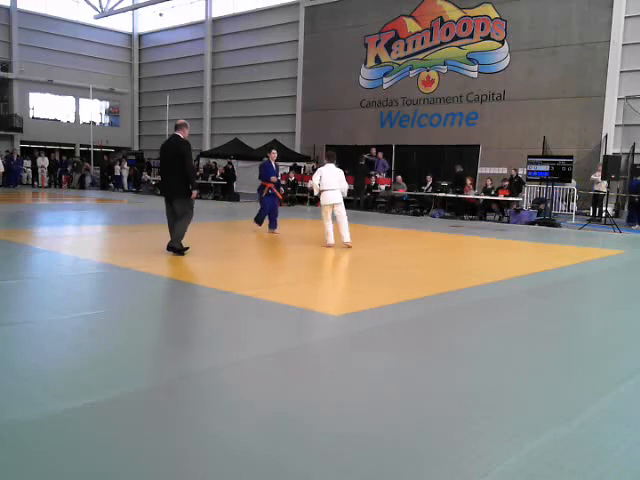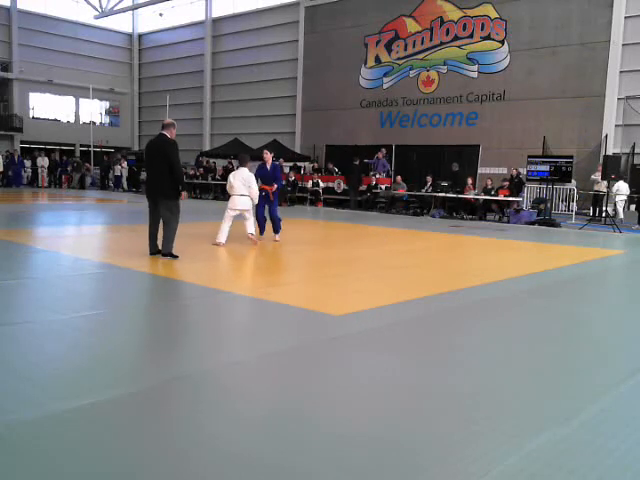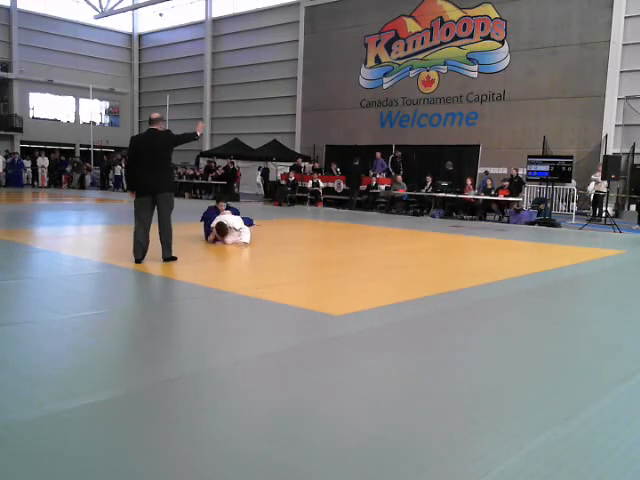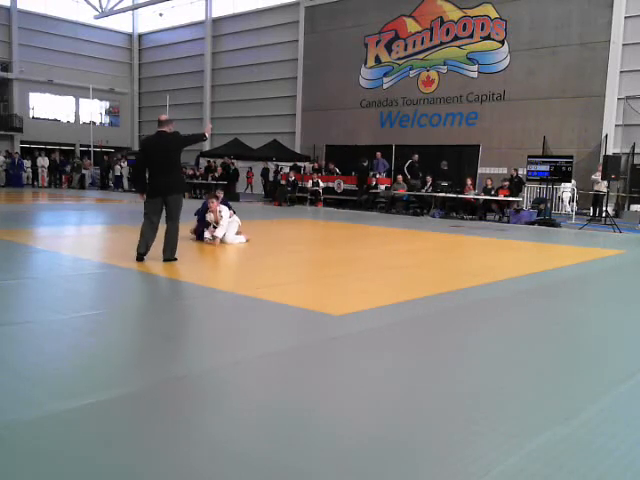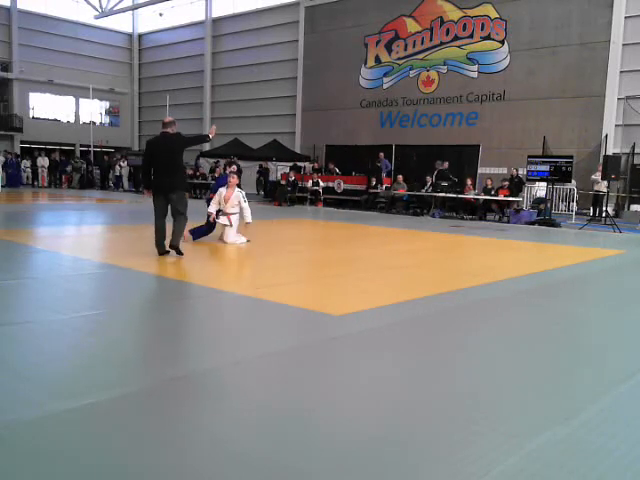
dt=1s
person 1, frame 1
left shoulder: (165, 144)
right shoulder: (184, 144)
left elbow: (162, 167)
right elbow: (189, 167)
right wrist: (194, 187)
left hip: (168, 188)
right hip: (181, 188)
left knee: (173, 218)
right knee: (186, 215)
left ankle: (177, 246)
right ankle: (174, 243)
person 1, frame 2
left shoulder: (150, 144)
right shoulder: (171, 143)
left elbow: (149, 165)
right elbow: (176, 167)
right wrist: (182, 187)
left hip: (151, 187)
right hip: (167, 188)
left knee: (154, 218)
right knee: (171, 218)
left ankle: (153, 248)
right ankle: (167, 250)
person 1, frame 3
left shoulder: (136, 140)
right shoulder: (166, 137)
left elbow: (130, 166)
right elbow: (183, 138)
left wrist: (132, 187)
right wrist: (197, 133)
left hip: (143, 187)
right hip: (163, 186)
left knee: (142, 221)
right knee: (165, 220)
left ankle: (139, 255)
right ankle: (167, 254)
person 1, frame 4
left shoulder: (146, 142)
right shoulder: (175, 139)
left elbow: (140, 168)
right elbow: (192, 138)
left wrist: (141, 189)
right wrist: (205, 134)
left hip: (154, 188)
right hip: (174, 187)
left knee: (150, 220)
right knee: (172, 221)
left ankle: (141, 251)
right ankle: (169, 255)
person 1, frame 5
left shoulder: (151, 143)
right shoulder: (178, 139)
left elbow: (146, 166)
right elbow: (194, 139)
left wrist: (147, 186)
right wrist: (209, 135)
left hip: (158, 185)
right hip: (177, 185)
left knee: (160, 217)
right knee: (180, 215)
left ankle: (161, 248)
right ankle: (174, 243)
